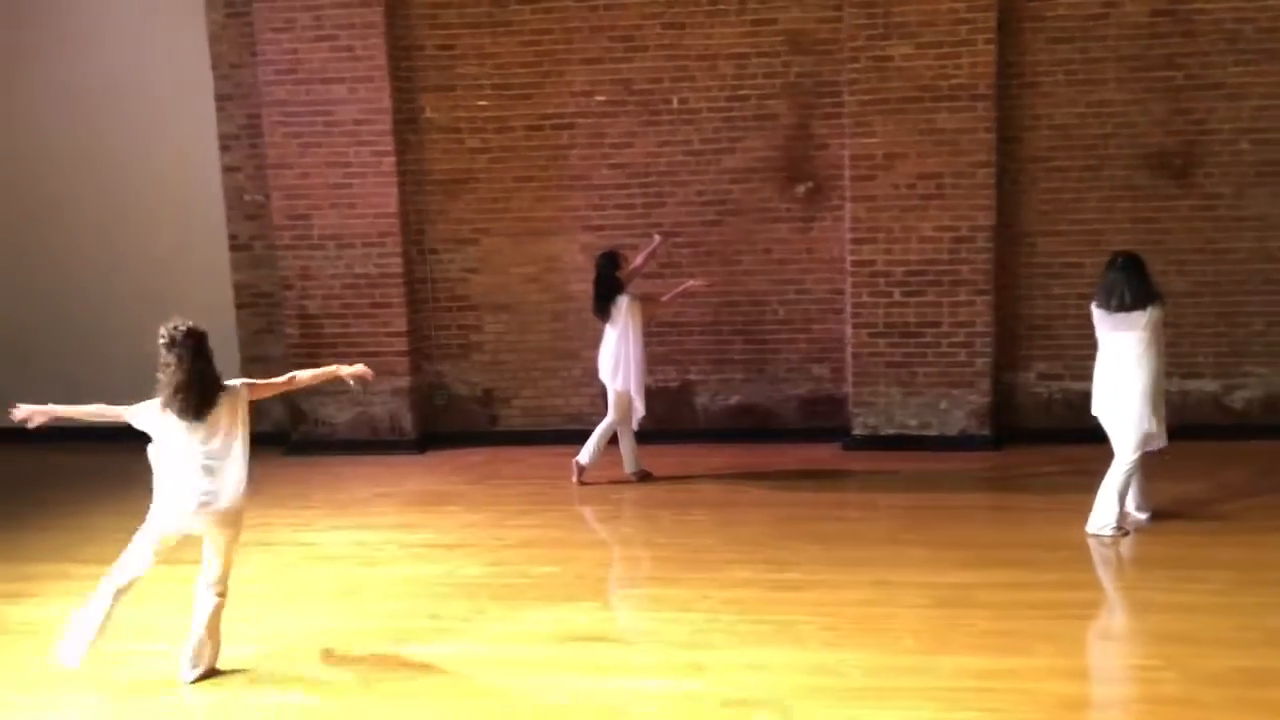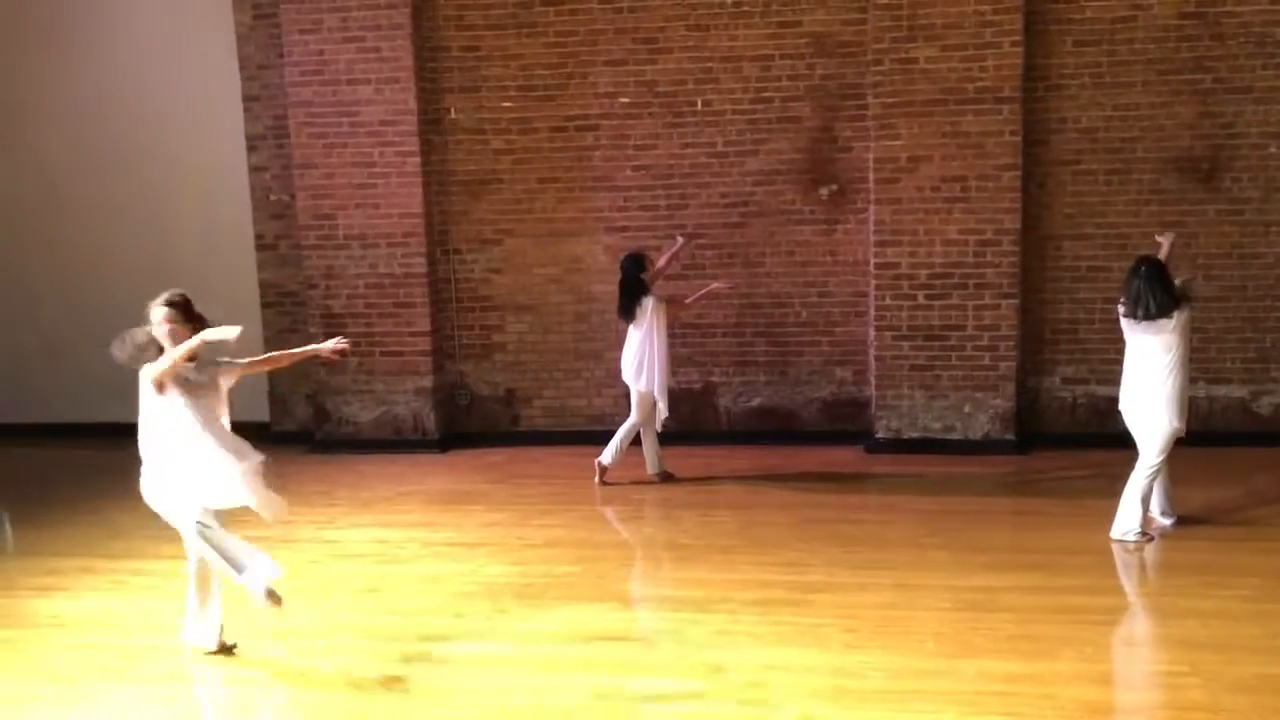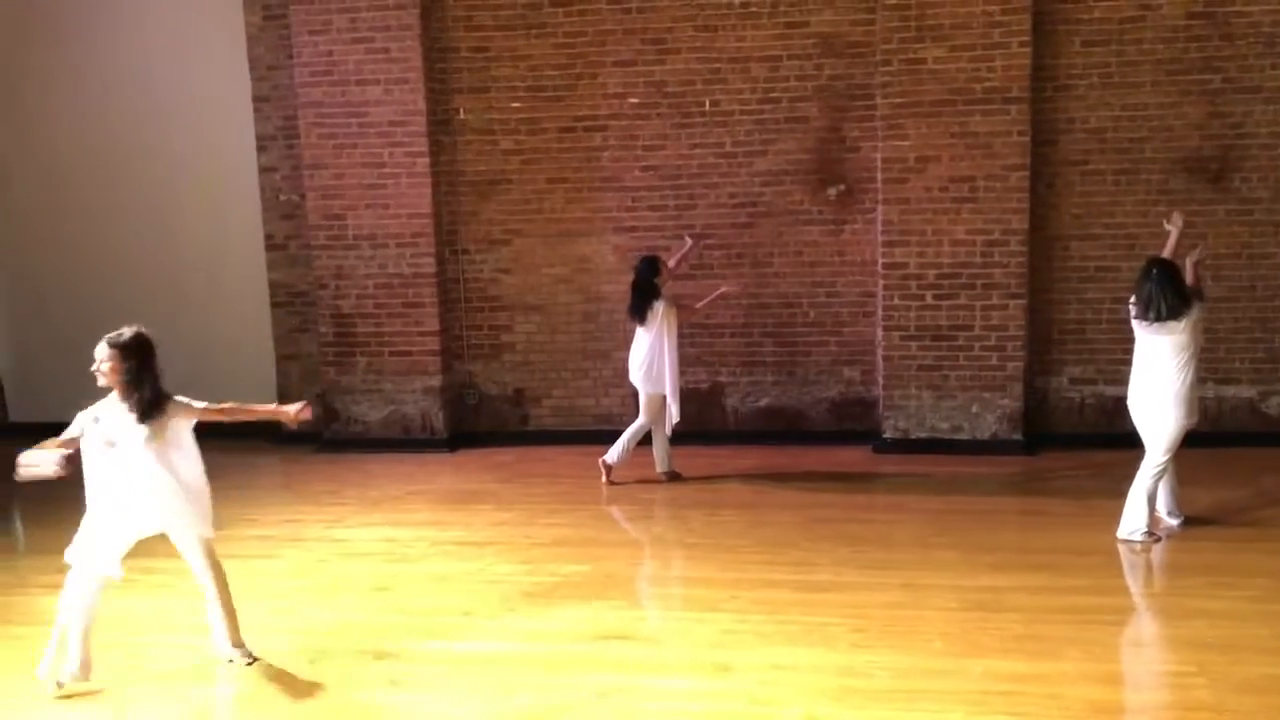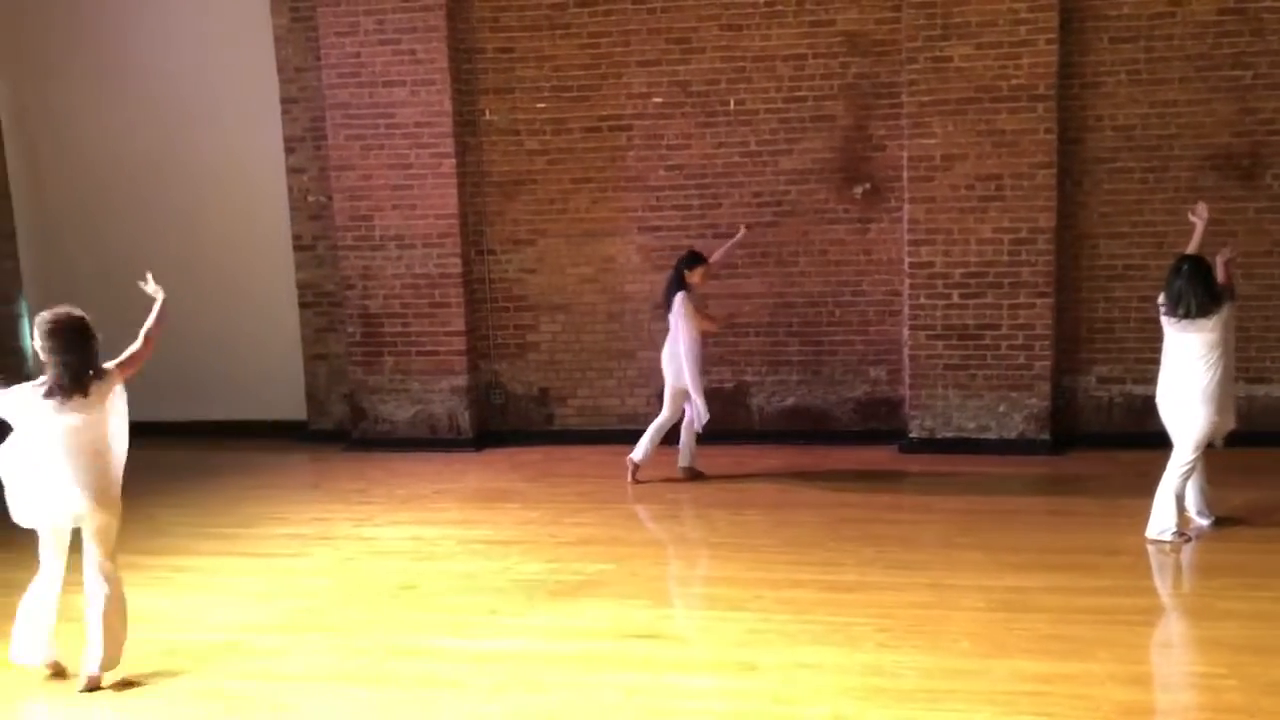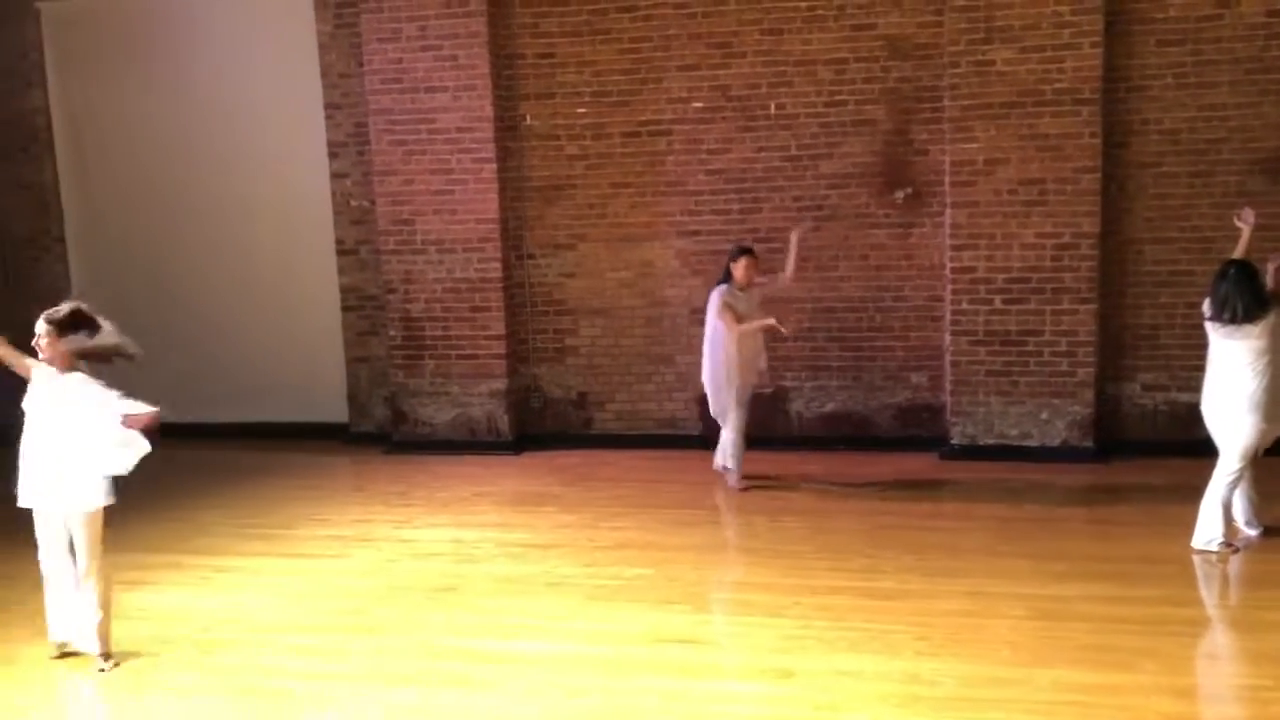
dt=0.4s
person 1, frame 1
left shoulder: (163, 409)
right shoulder: (231, 396)
left elbow: (105, 411)
right elbow: (287, 382)
left wrist: (48, 410)
right wrist: (339, 370)
left hip: (179, 504)
right hip: (222, 510)
left knee: (128, 569)
right knee: (214, 585)
left ankle: (81, 636)
right ankle: (197, 664)
person 1, frame 2
left shoulder: (210, 370)
right shoulder: (153, 374)
left elbow: (261, 362)
right elbow: (168, 362)
left wrist: (313, 348)
right wrist: (203, 336)
left hip: (205, 477)
right hip: (170, 476)
left knee: (203, 554)
right knee: (198, 524)
left ankle: (206, 636)
right ankle: (256, 574)
person 1, frame 3
left shoulder: (165, 408)
right shoulder: (95, 415)
left elbow: (220, 412)
right elbow: (62, 443)
left wrist: (278, 411)
right wrist: (39, 456)
left hip: (172, 505)
right hip: (118, 510)
left knee: (208, 574)
right knee: (84, 580)
left ankle: (233, 646)
right ankle: (67, 666)
person 1, frame 4
right shoulder: (102, 383)
right elbow: (142, 348)
right wrist: (159, 302)
left hip: (54, 498)
right hip: (98, 496)
left knee: (51, 573)
right knee: (102, 576)
left ankle: (40, 653)
right ankle: (97, 666)
person 1, frame 5
left shoulder: (85, 388)
right shoulder: (43, 375)
left elbow: (126, 405)
left wrist: (141, 414)
left hip: (78, 489)
right hip: (43, 482)
left knee: (89, 564)
right knee: (54, 561)
left ankle: (98, 643)
right ankle: (68, 633)
person 2, frame 1
left shoulder: (1099, 311)
right shoulder: (1152, 313)
left wrist: (1120, 274)
left hip: (1107, 396)
right hip: (1135, 398)
left knee: (1127, 454)
right knee: (1127, 459)
left ankle: (1135, 508)
right ankle: (1103, 521)
person 2, frame 2
left shoulder: (1126, 314)
right shoulder: (1178, 317)
left elbow: (1145, 284)
right elbow: (1179, 293)
left wrist: (1164, 249)
right wrist: (1176, 284)
left hip: (1134, 401)
right hip: (1162, 404)
left knee: (1155, 457)
right knee: (1150, 463)
left ankle: (1162, 513)
right ankle: (1126, 527)
person 2, frame 3
left shoulder: (1137, 311)
right shoulder: (1189, 316)
left elbow: (1157, 274)
right elbow: (1194, 290)
left wrist: (1174, 233)
right wrist: (1192, 266)
left hip: (1141, 399)
right hip: (1170, 403)
left knee: (1162, 456)
right knee: (1156, 461)
left ankle: (1169, 513)
right ankle: (1133, 527)
person 2, frame 4
left shoulder: (1167, 309)
right shoulder: (1218, 314)
left elbow: (1185, 270)
right elbow: (1225, 290)
left wrist: (1199, 226)
right wrist: (1223, 265)
left hip: (1169, 396)
right hip: (1199, 401)
left knee: (1191, 454)
right knee: (1184, 460)
left ankle: (1200, 513)
right ankle: (1162, 527)
person 2, frame 5
left shoulder: (1211, 314)
left elbow: (1231, 275)
left wrist: (1246, 232)
left hip: (1215, 404)
right hip: (1246, 408)
left knee: (1239, 463)
right knee: (1231, 469)
left ankle: (1248, 523)
right ankle: (1208, 536)
person 3, frame 1
left shoulder: (616, 295)
right shoulder: (624, 300)
left elbow: (642, 272)
right elbow: (657, 295)
left wrist: (661, 252)
right wrist: (682, 280)
left hip: (619, 362)
right hip: (620, 364)
left knee: (625, 417)
right knee: (615, 418)
left ankle: (633, 467)
right ankle: (582, 461)
person 3, frame 2
left shoulder: (637, 295)
right shoulder: (651, 303)
left elbow: (662, 267)
right elbow: (684, 304)
left wrist: (679, 247)
right wrist: (711, 288)
left hip: (640, 363)
right hip: (643, 366)
left knee: (648, 419)
right knee: (638, 419)
left ankle: (656, 468)
right ankle: (605, 461)
person 3, frame 3
left shoulder: (645, 297)
right shoulder: (663, 306)
left elbow: (672, 268)
right elbow: (694, 309)
left wrist: (688, 248)
right wrist: (720, 293)
left hip: (646, 364)
right hip: (651, 367)
left knee: (659, 418)
right knee: (646, 420)
left ankle: (664, 467)
right ankle: (610, 459)
person 3, frame 4
left shoulder: (685, 290)
right shoulder: (684, 299)
left elbow: (714, 260)
right elbow: (710, 325)
left wrist: (738, 239)
left hip: (684, 361)
right hip: (680, 362)
left knee: (693, 411)
right knee: (669, 415)
left ankle: (686, 463)
right ankle: (636, 458)
person 3, frame 5
left shoulder: (754, 290)
right shoulder: (721, 295)
left elbow: (787, 277)
right elbow: (735, 328)
left wrist: (793, 244)
right wrist: (764, 322)
left hip: (747, 365)
right hip: (726, 365)
left knee: (738, 417)
right knee: (734, 417)
left ankle: (722, 461)
right ankle: (732, 470)
